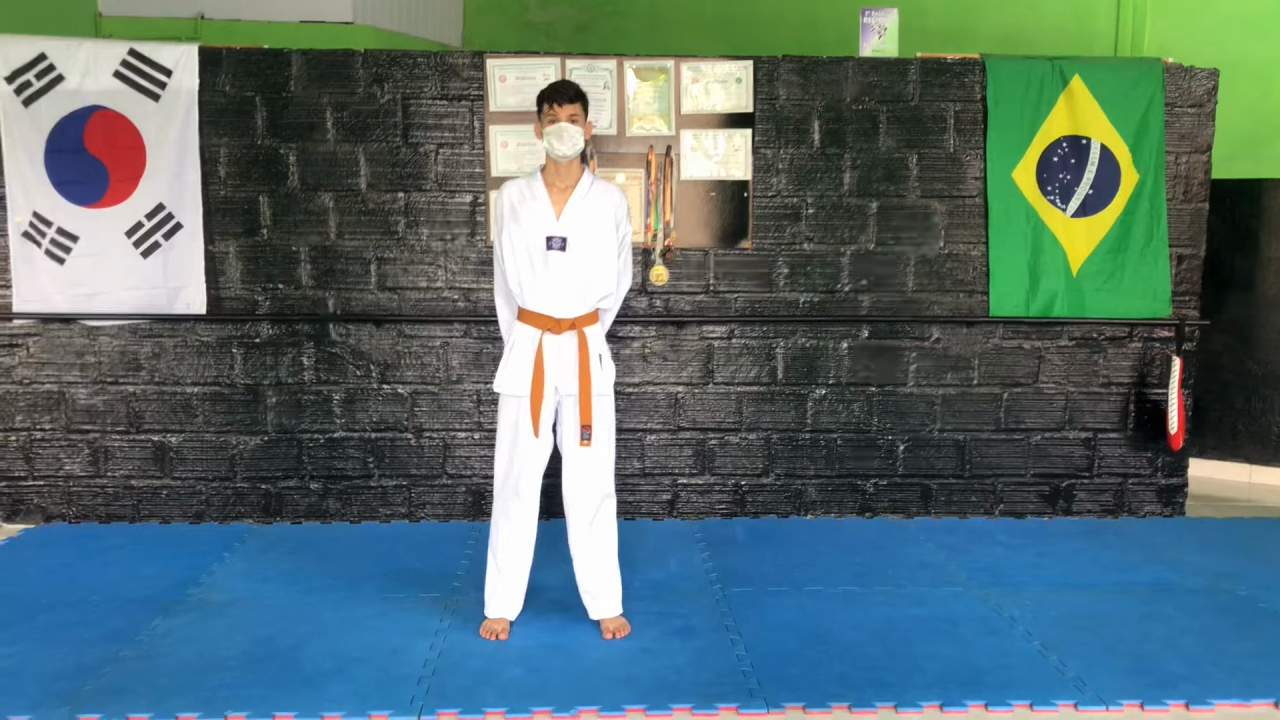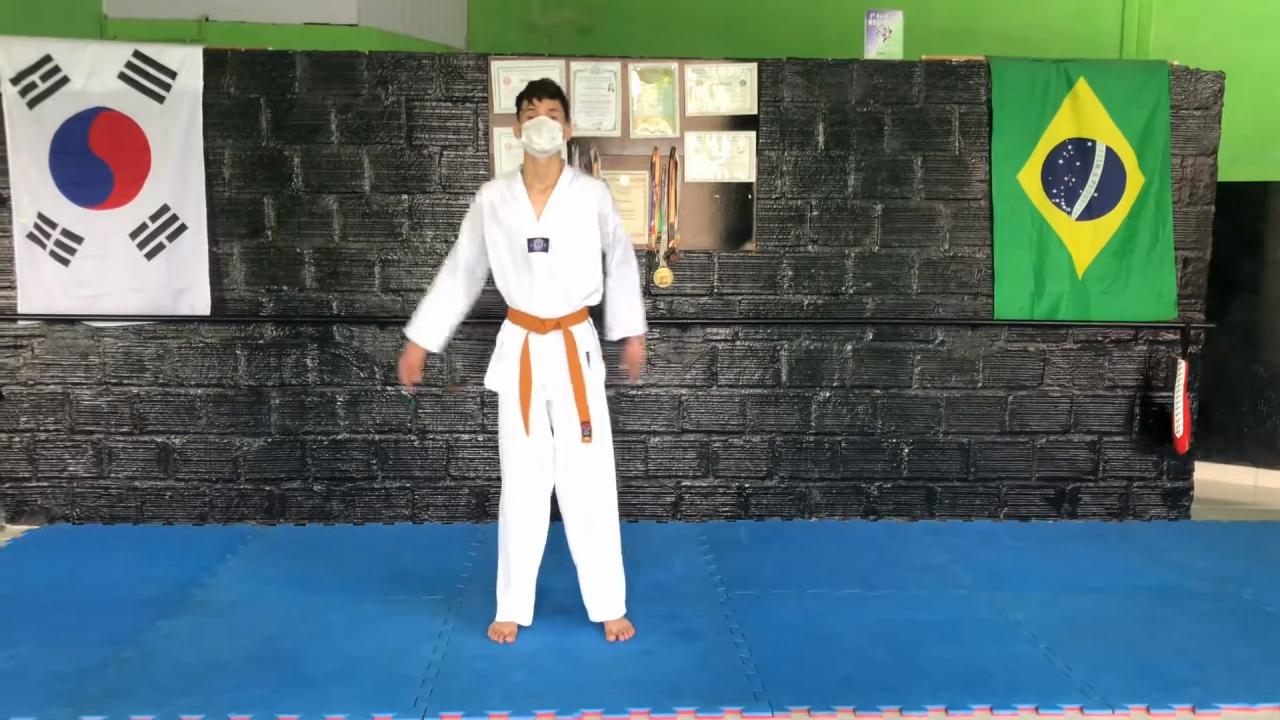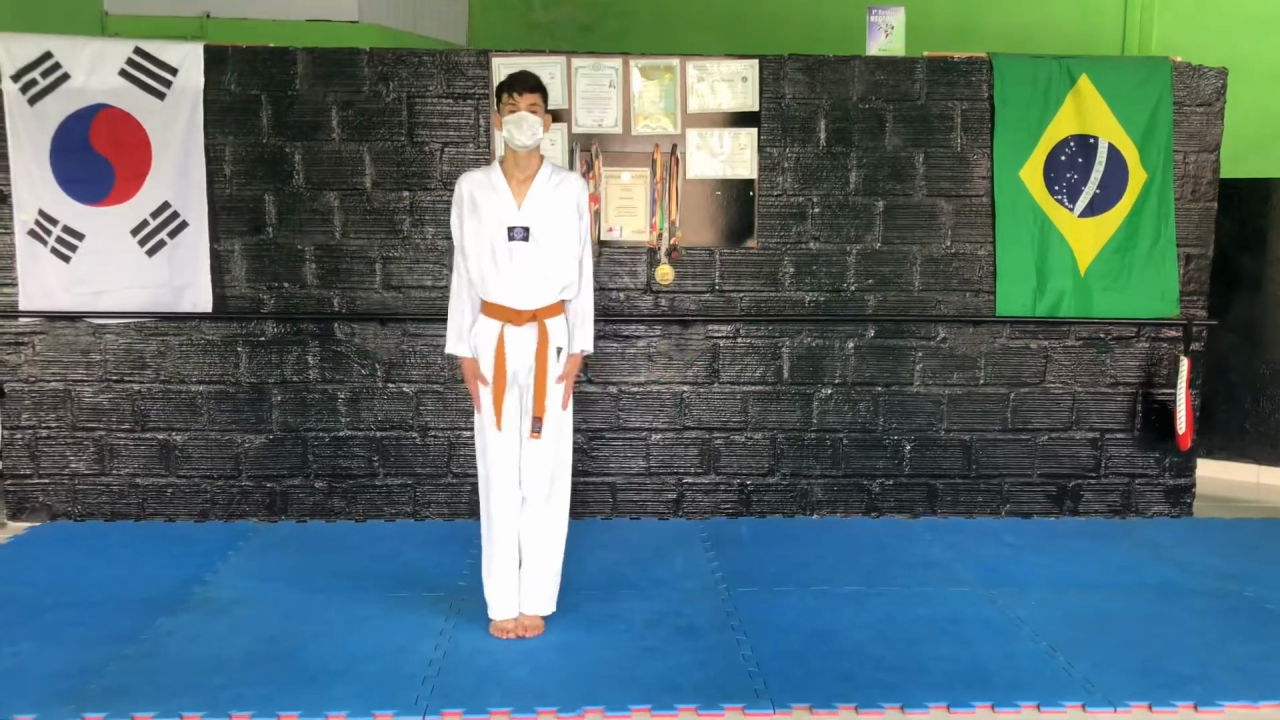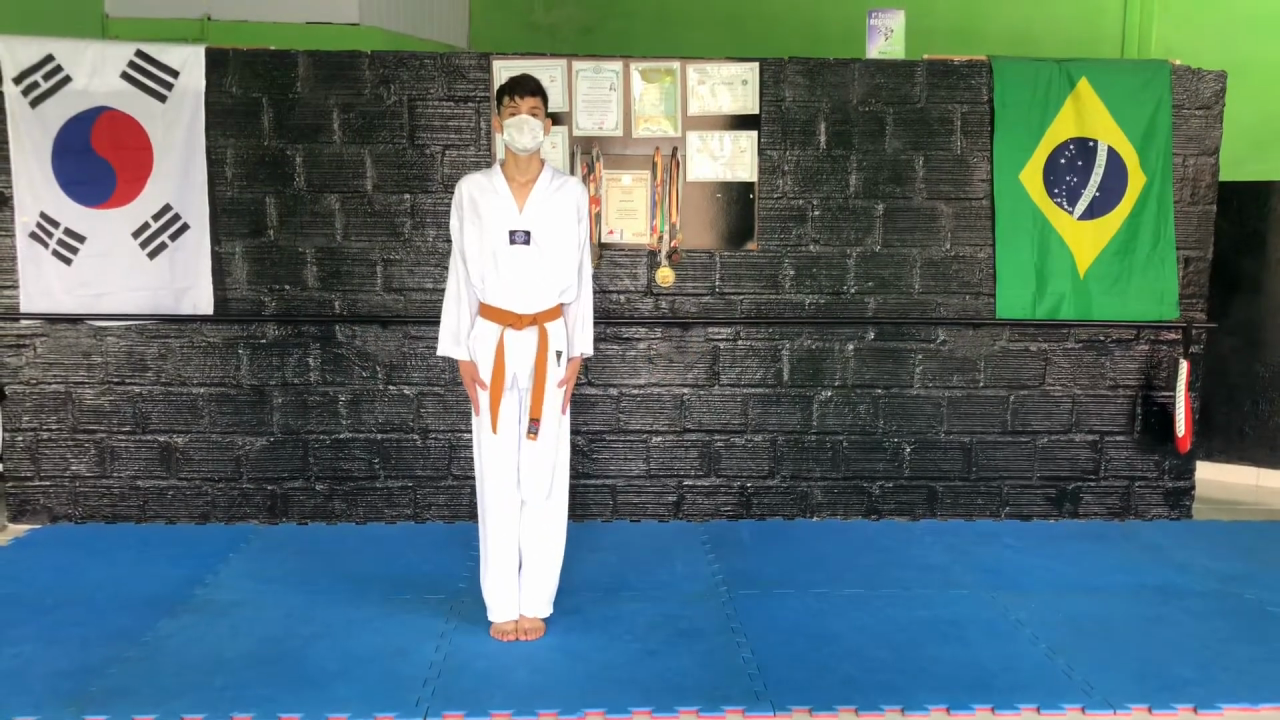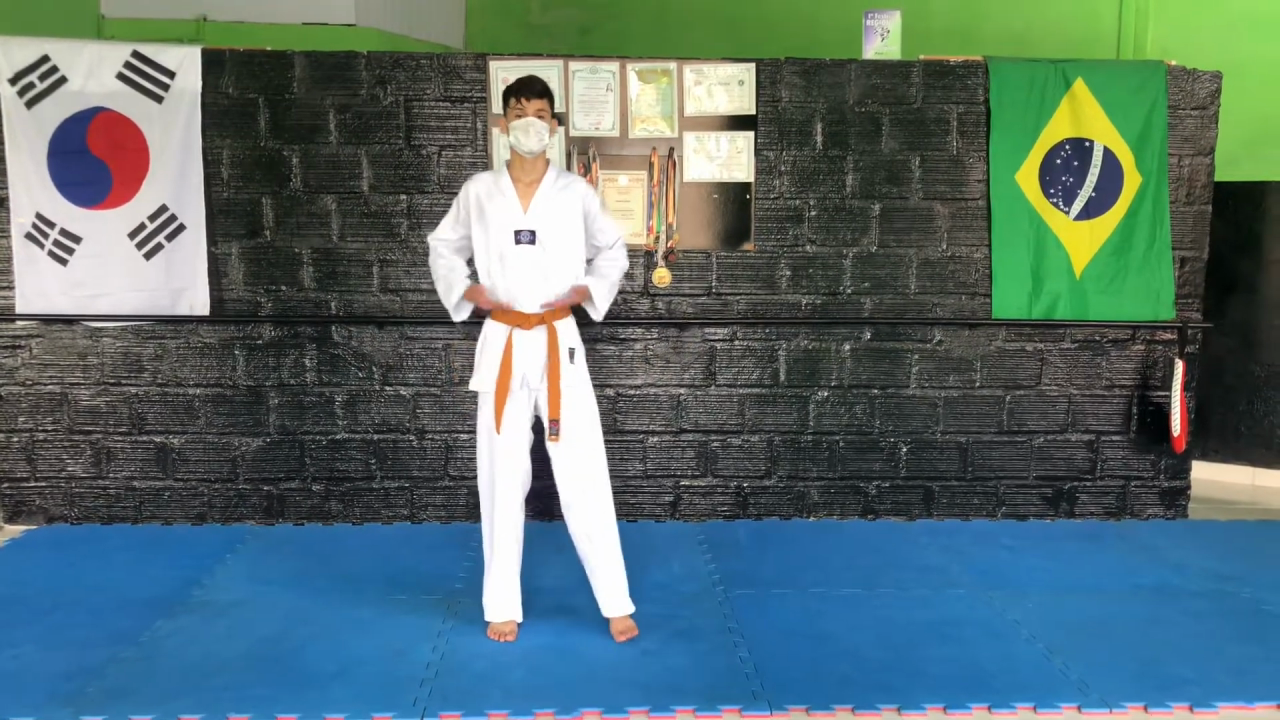
dt=0.7s
person 1, frame 1
left shoulder: (609, 199)
right shoulder: (512, 197)
left elbow: (619, 280)
right elbow: (504, 281)
left wrist: (583, 334)
right wrist: (523, 340)
left hip: (585, 350)
right hip: (528, 349)
left knee: (591, 481)
right knee: (516, 480)
left ankle: (604, 603)
right ankle: (502, 603)
person 1, frame 2
left shoulder: (592, 194)
right shoulder: (493, 197)
left elbow: (620, 261)
right elbow: (460, 271)
left wrist: (631, 331)
right wrist: (420, 338)
left hip: (574, 345)
right hip: (520, 347)
left knee: (590, 481)
right knee: (522, 483)
left ankle: (608, 606)
right ankle: (512, 606)
person 1, frame 3
left shoulder: (570, 188)
right shoulder: (472, 188)
left elbow: (581, 274)
right elbow: (464, 274)
left wrist: (577, 351)
right wrist: (464, 353)
left hip: (549, 339)
right hip: (493, 340)
left knee: (545, 477)
right knee: (498, 478)
left ankle: (535, 601)
right ankle: (502, 603)
person 1, frame 4
left shoulder: (570, 192)
right shoulder: (472, 191)
left elbow: (580, 277)
right elbow: (462, 275)
left wrist: (577, 354)
right wrist: (462, 354)
left hip: (548, 344)
right hip: (491, 342)
left knee: (544, 479)
right knee: (497, 477)
left ankle: (535, 602)
right ankle: (502, 604)
person 1, frame 5
left shoulder: (576, 192)
right shoulder: (478, 191)
left elbow: (613, 253)
right elbow: (443, 251)
left wrist: (588, 292)
right wrist: (466, 292)
left hip: (559, 342)
right hip: (501, 343)
left knee: (583, 475)
right knee: (501, 479)
left ankle: (615, 602)
right ankle: (502, 605)
